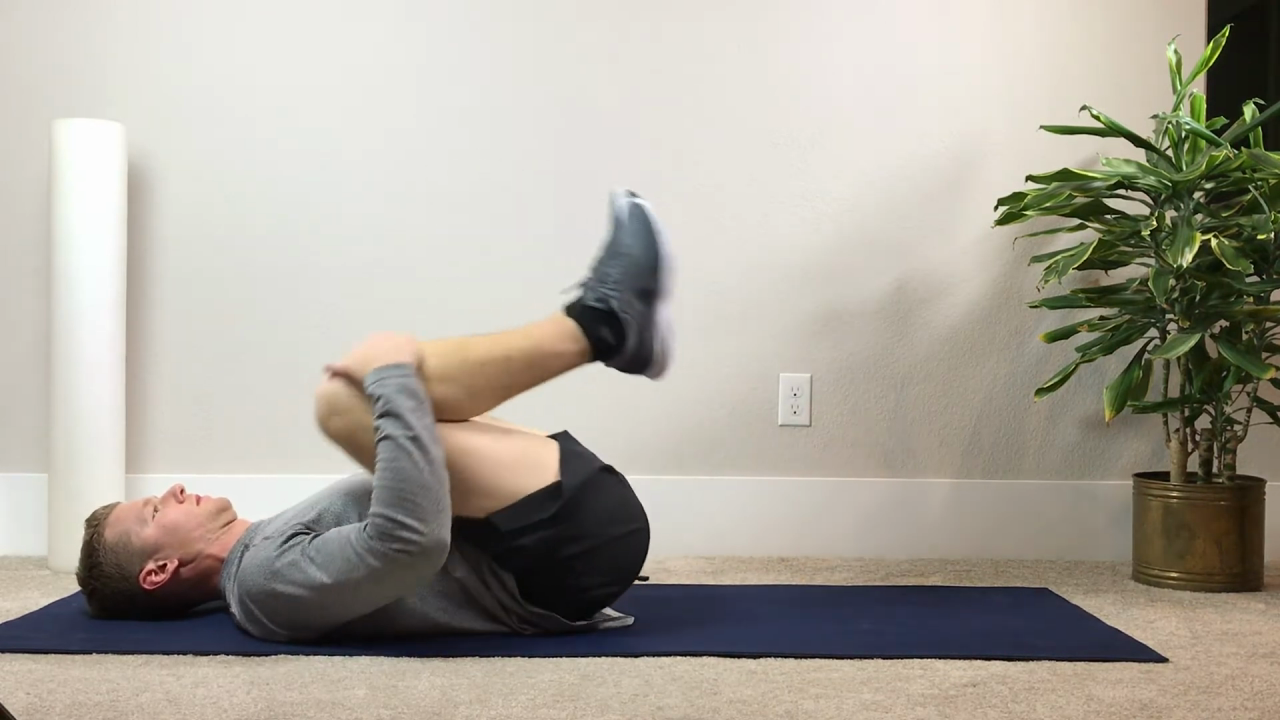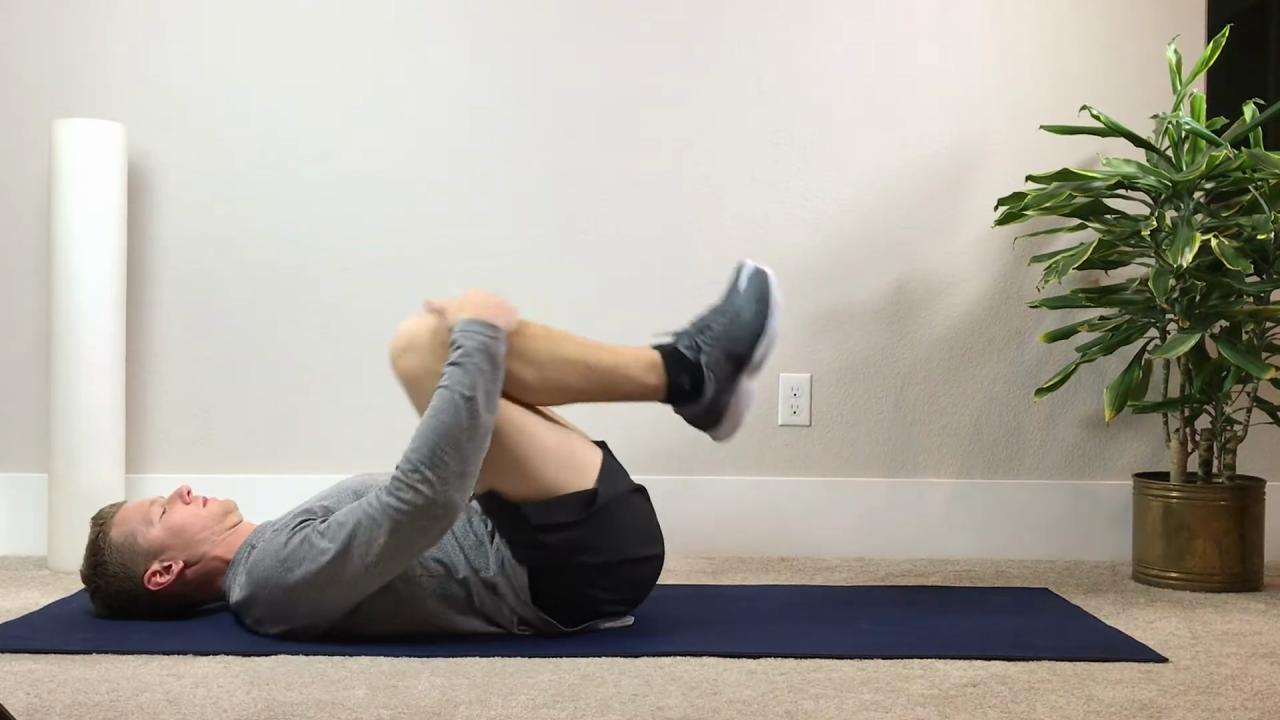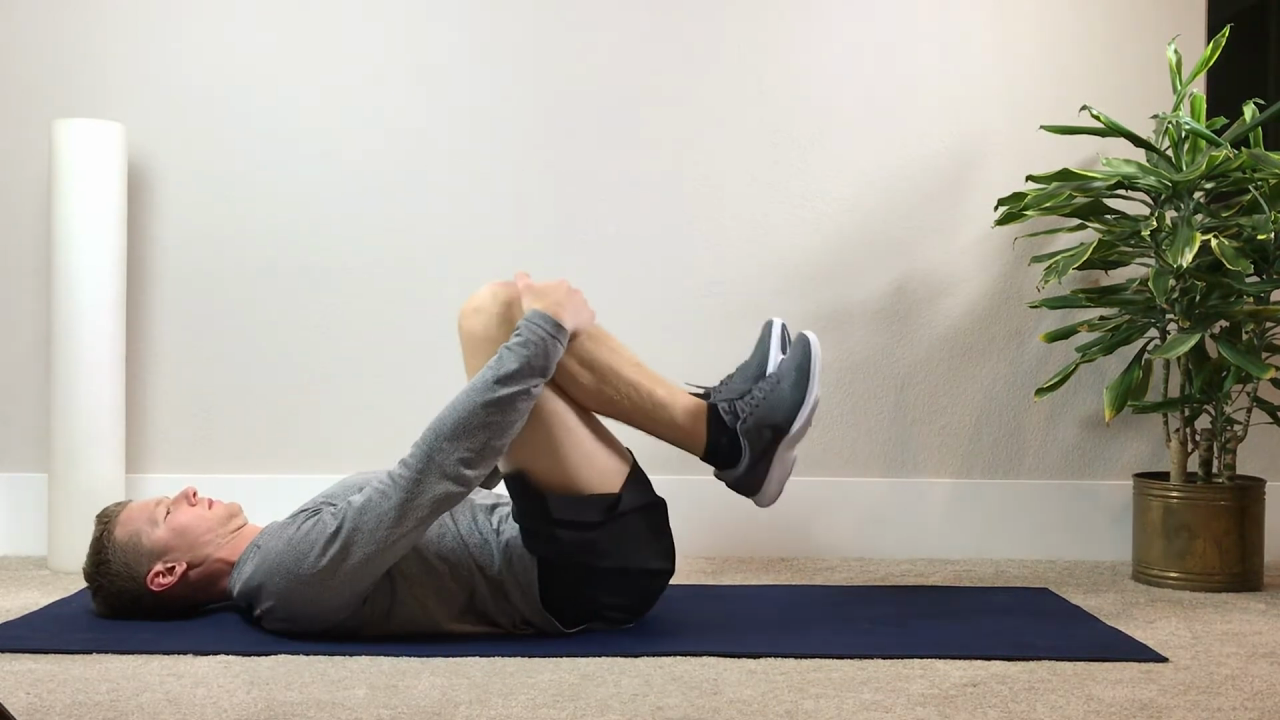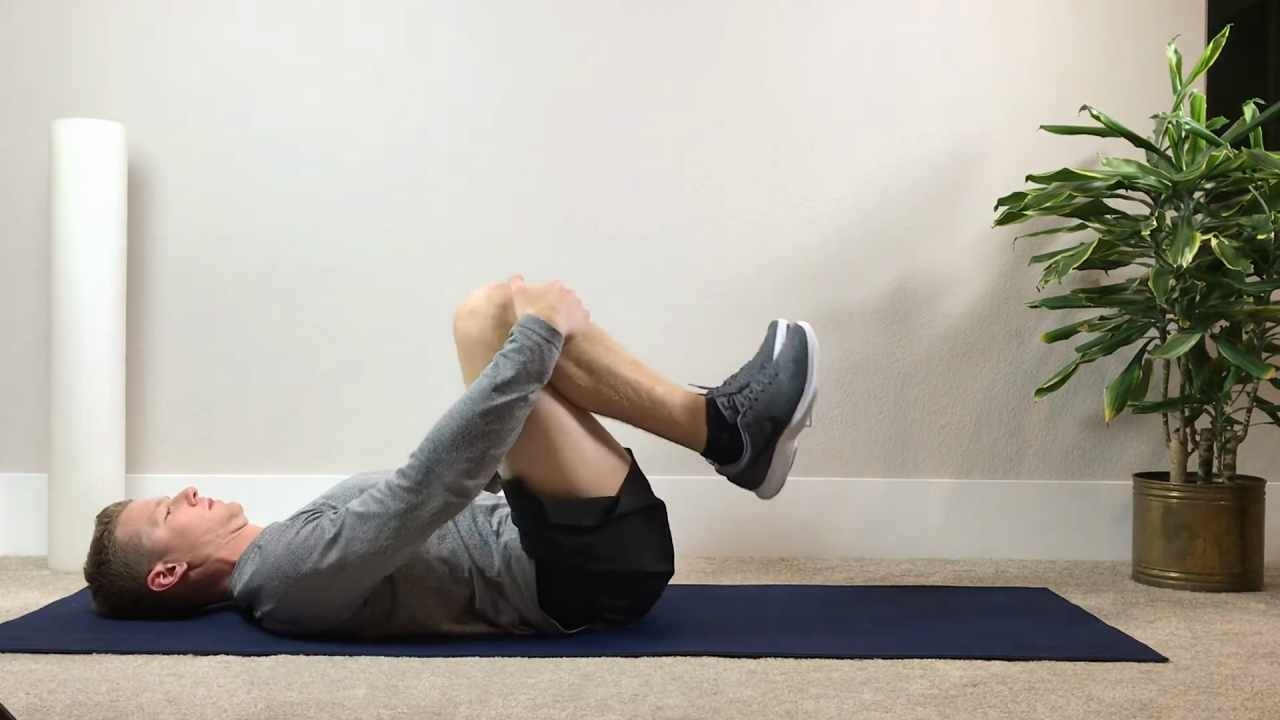
dt=0.3s
person 1, frame 1
left shoulder: (270, 544)
right shoulder: (271, 582)
right elbow: (410, 539)
right wrist: (392, 377)
left hip: (563, 560)
left ankle: (603, 326)
right ankle: (599, 328)
person 1, frame 2
left shoulder: (282, 548)
right shoulder: (281, 579)
left elbow: (426, 491)
right elbow: (426, 499)
right wrist: (477, 340)
left hip: (582, 554)
right hip: (588, 560)
right knee: (427, 341)
left ankle: (684, 370)
right ankle: (681, 373)
person 1, frame 3
left shoulder: (292, 547)
right shoulder: (294, 572)
left elbow: (434, 491)
right elbow: (433, 474)
right wrist: (543, 335)
left hip: (580, 561)
right hip: (592, 567)
left knee: (514, 319)
right knee: (497, 310)
left ankle: (723, 422)
right ankle: (725, 434)
person 1, frame 4
left shoulder: (287, 550)
right shoulder: (295, 575)
left elbow: (438, 487)
right elbow: (433, 485)
right wrist: (537, 337)
left hip: (577, 559)
right hip: (593, 566)
left knee: (514, 323)
right knee: (491, 315)
left ankle: (720, 418)
right ankle: (724, 431)
